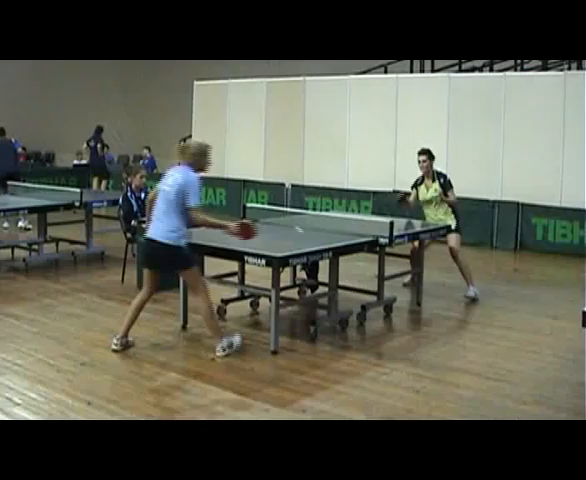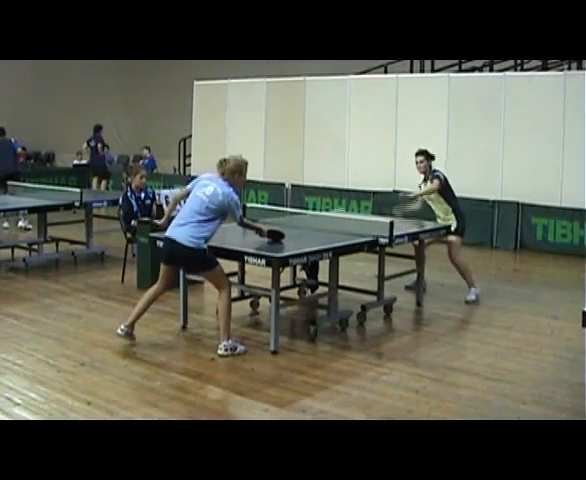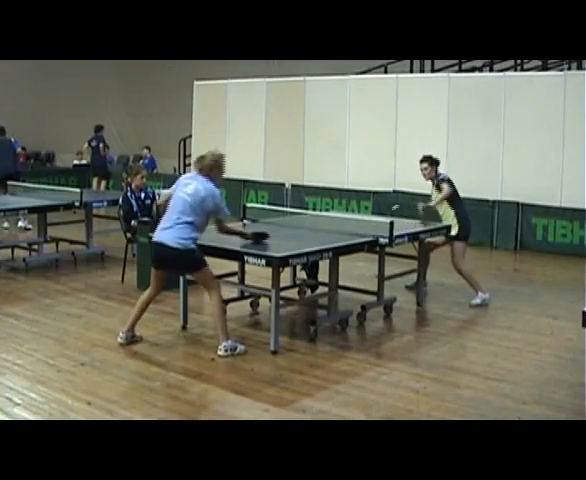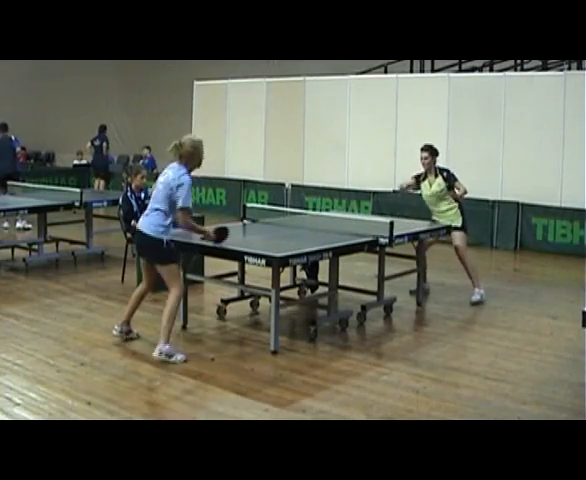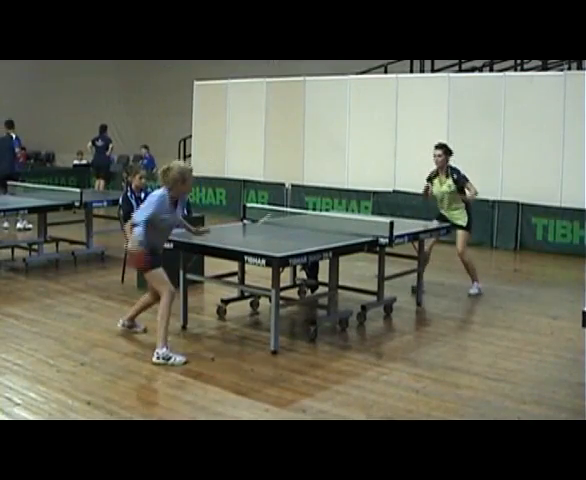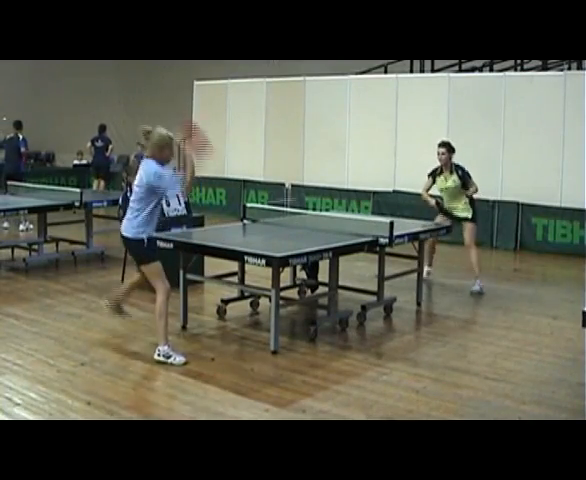
dt=0.3s
person 1, frame 1
left shoulder: (172, 171)
right shoulder: (191, 179)
left elbow: (152, 199)
right elbow: (197, 219)
left wrist: (150, 220)
right wrist: (226, 226)
left hip: (151, 240)
right hip: (171, 243)
left knee: (147, 291)
right knee: (201, 291)
left ankle: (120, 338)
right ankle: (223, 343)
person 1, frame 2
left shoulder: (205, 178)
right shoulder: (229, 196)
left elbow: (179, 196)
right elbow: (241, 222)
left wrist: (166, 219)
right wrist: (259, 229)
left hip: (172, 239)
right hip: (192, 247)
left knee: (161, 286)
right knee: (224, 287)
left ankle: (127, 326)
right ankle: (226, 343)
person 1, frame 3
left shoulder: (185, 179)
right shoulder: (212, 193)
left elbow: (163, 203)
right elbow: (222, 228)
right wrist: (243, 234)
left hip: (159, 242)
right hip: (181, 247)
left knee: (154, 288)
right knee: (213, 289)
left ankle: (127, 332)
right ankle: (225, 343)
person 1, frame 4
left shoulder: (171, 168)
right shoulder: (184, 179)
right elbow: (183, 221)
right wrist: (205, 232)
left hip: (143, 230)
right hip: (156, 236)
left knee: (147, 283)
right knee: (176, 289)
left ankle: (123, 326)
right ankle: (163, 346)
person 1, frame 5
left shoulder: (180, 197)
right shoulder: (157, 199)
right elbow: (131, 224)
left wrist: (192, 229)
right wrist: (132, 243)
left hip: (154, 249)
right hip: (142, 250)
left knee: (156, 293)
right knee: (168, 292)
left ankle: (127, 321)
right ankle: (162, 350)
person 1, frame 6
left shoulder: (150, 165)
right shoulder: (155, 170)
right elbow: (185, 188)
right wrist: (189, 158)
left hip: (134, 233)
right hip: (138, 236)
left knee: (145, 275)
right knee: (162, 287)
left ankle: (115, 300)
right ankle: (162, 348)
person 2, frame 1
left shoulder: (442, 178)
right shoulder: (418, 182)
left elbow: (453, 200)
right elbow: (412, 203)
left wrist: (443, 197)
right wrist: (406, 200)
left hip: (448, 221)
right hip: (431, 222)
left knee: (454, 251)
right knee: (414, 250)
left ankle: (472, 287)
person 2, frame 2
left shoulder: (436, 174)
right shoulder: (424, 182)
left elbow: (434, 188)
right elbow: (419, 204)
left wrist: (414, 194)
right wrist: (407, 209)
left hip: (454, 220)
right hip: (441, 221)
left knee: (454, 256)
left ankle: (473, 289)
person 2, frame 3
left shoulder: (442, 179)
right shoulder: (434, 186)
left elbow: (447, 192)
left wrist: (432, 203)
right wrist: (424, 207)
left hip: (459, 225)
right hip: (449, 225)
left knee: (457, 264)
right knee: (425, 246)
left ankle: (482, 294)
right ankle: (421, 280)
person 2, frame 4
left shoulder: (445, 173)
right shoulder: (420, 178)
left elbow: (464, 190)
right elbow: (404, 186)
left wrist: (455, 196)
right wrist: (406, 186)
left hip: (455, 218)
right hip: (437, 220)
left knee: (461, 253)
left ankle: (478, 290)
right ankle: (423, 284)
person 2, frame 5
left shoulder: (456, 174)
right shoulder: (432, 176)
left elbow: (473, 190)
right elbow: (428, 195)
left wrist: (469, 197)
right wrist: (426, 192)
left hip: (461, 216)
right hip: (444, 215)
left knee: (461, 251)
right knee: (427, 245)
left ankle: (476, 284)
person 2, frame 6
left shoulder: (460, 170)
right shoulder: (435, 173)
left elbow: (474, 187)
right elbow: (424, 192)
left wrist: (469, 194)
right wrist: (431, 201)
left hip: (466, 209)
right hip: (447, 209)
left knee: (469, 243)
right knee: (431, 238)
left ankle: (477, 282)
right ankle: (428, 267)
